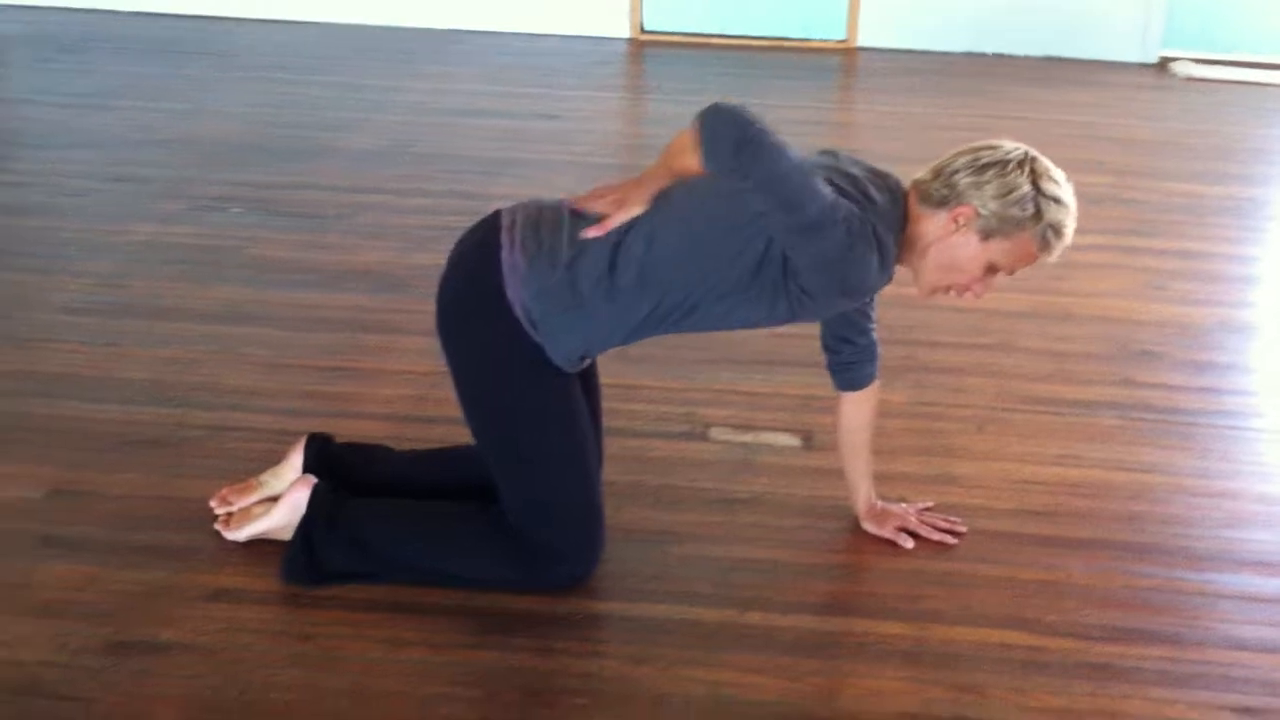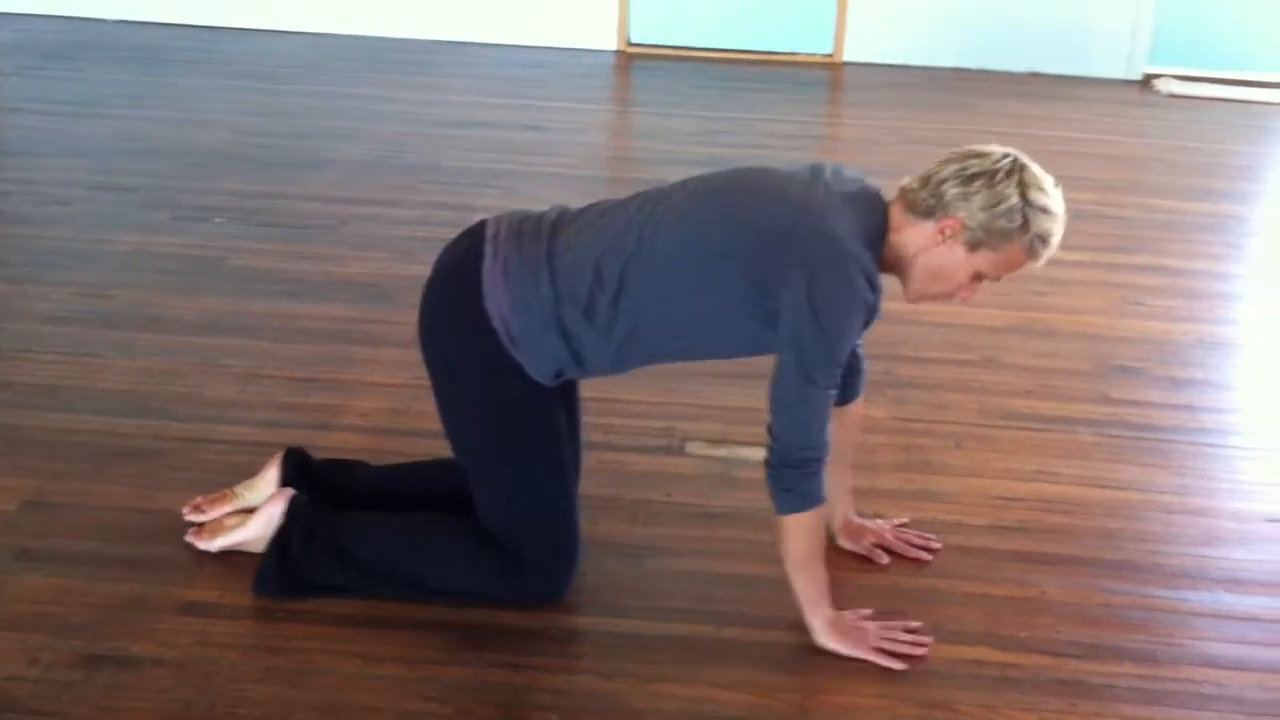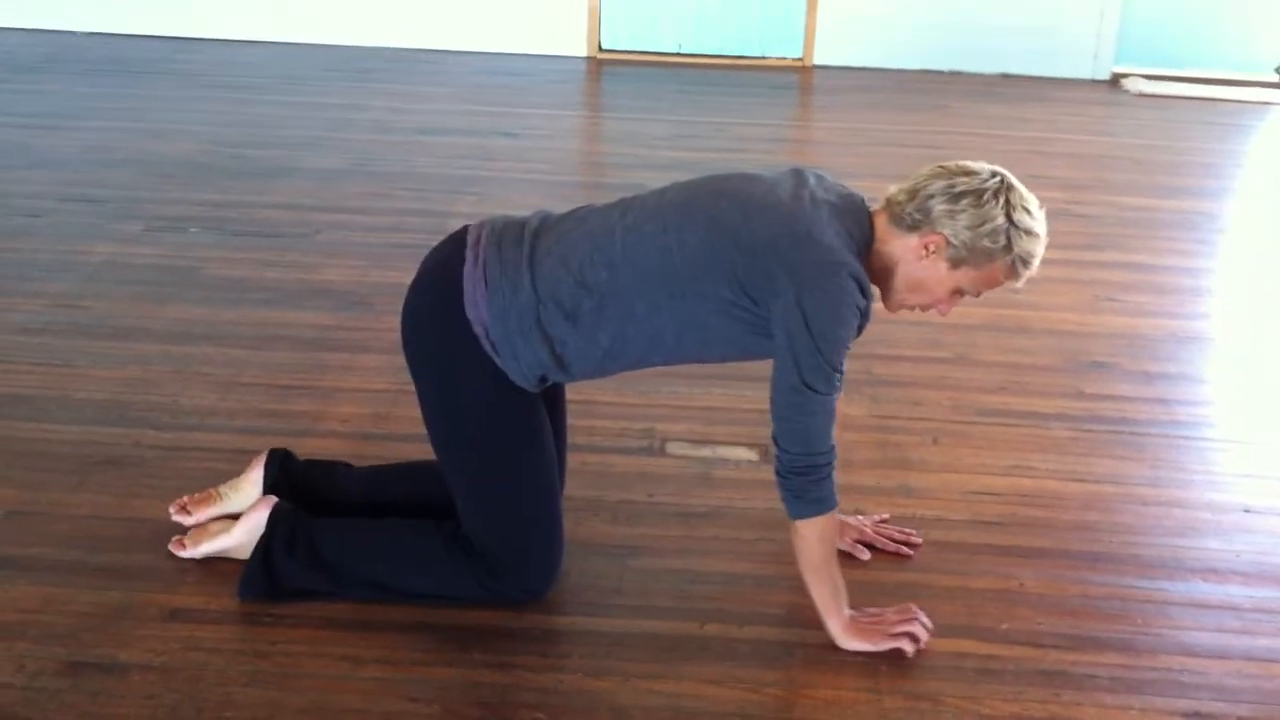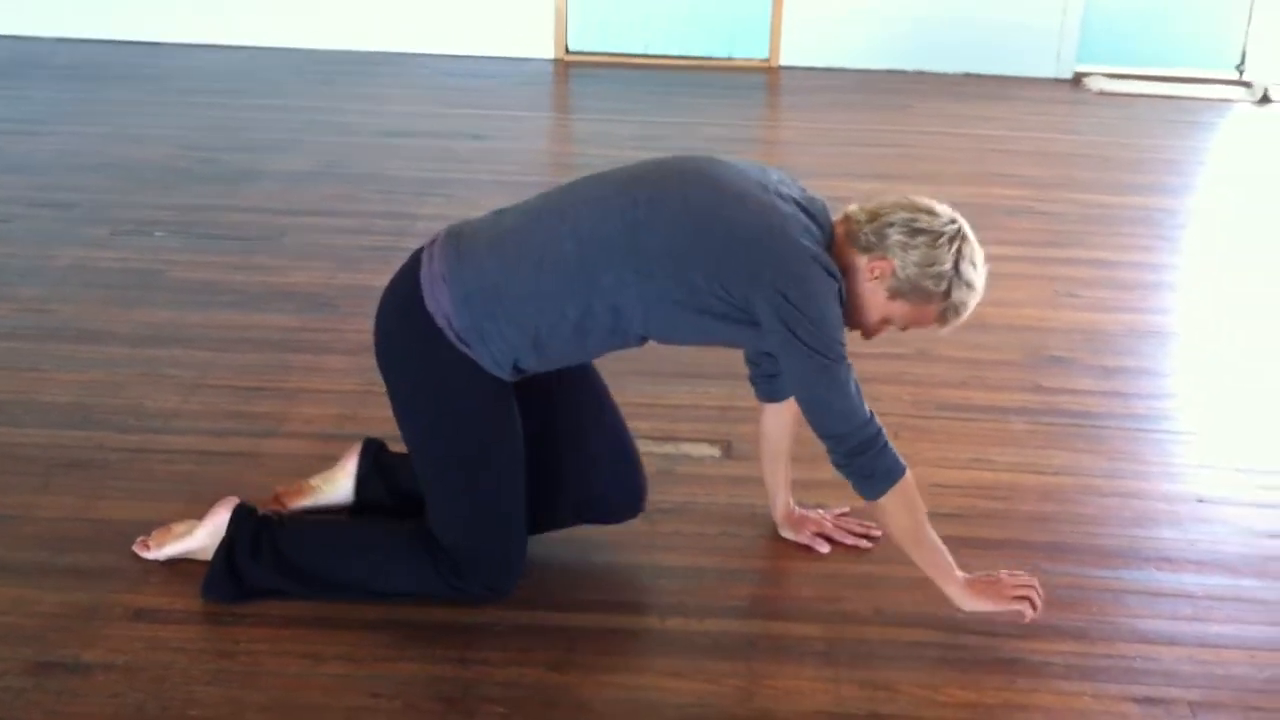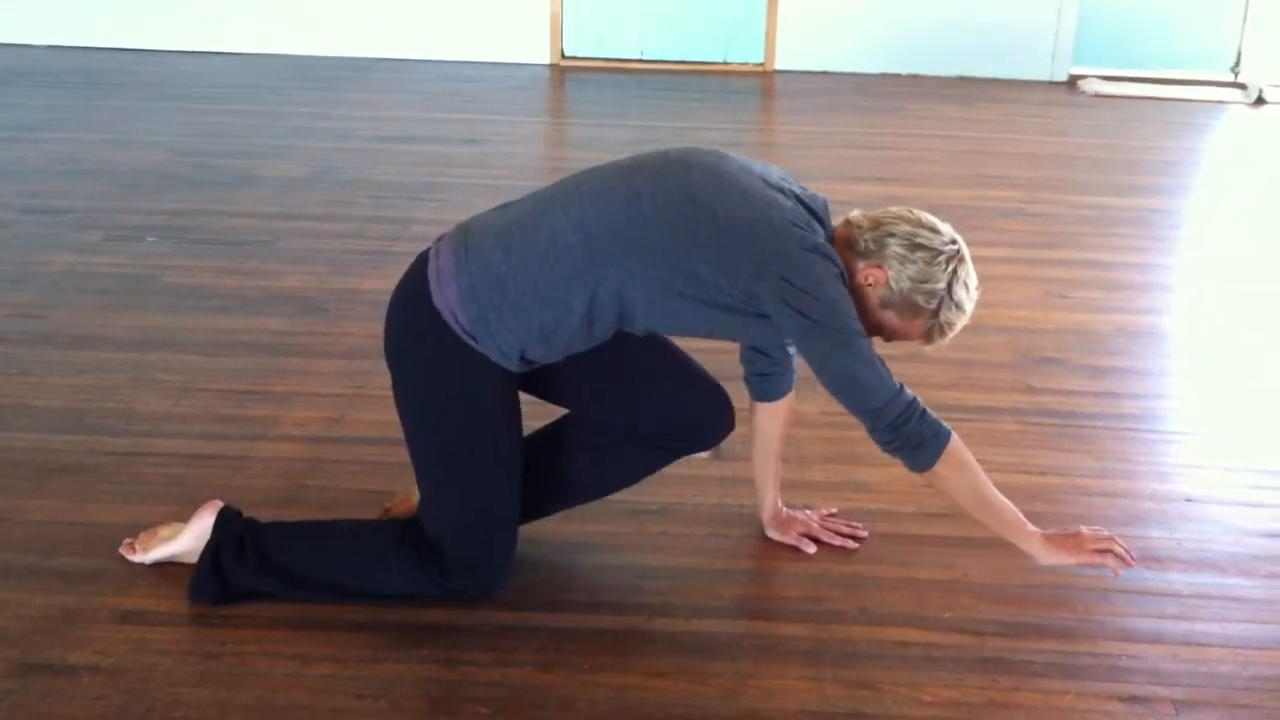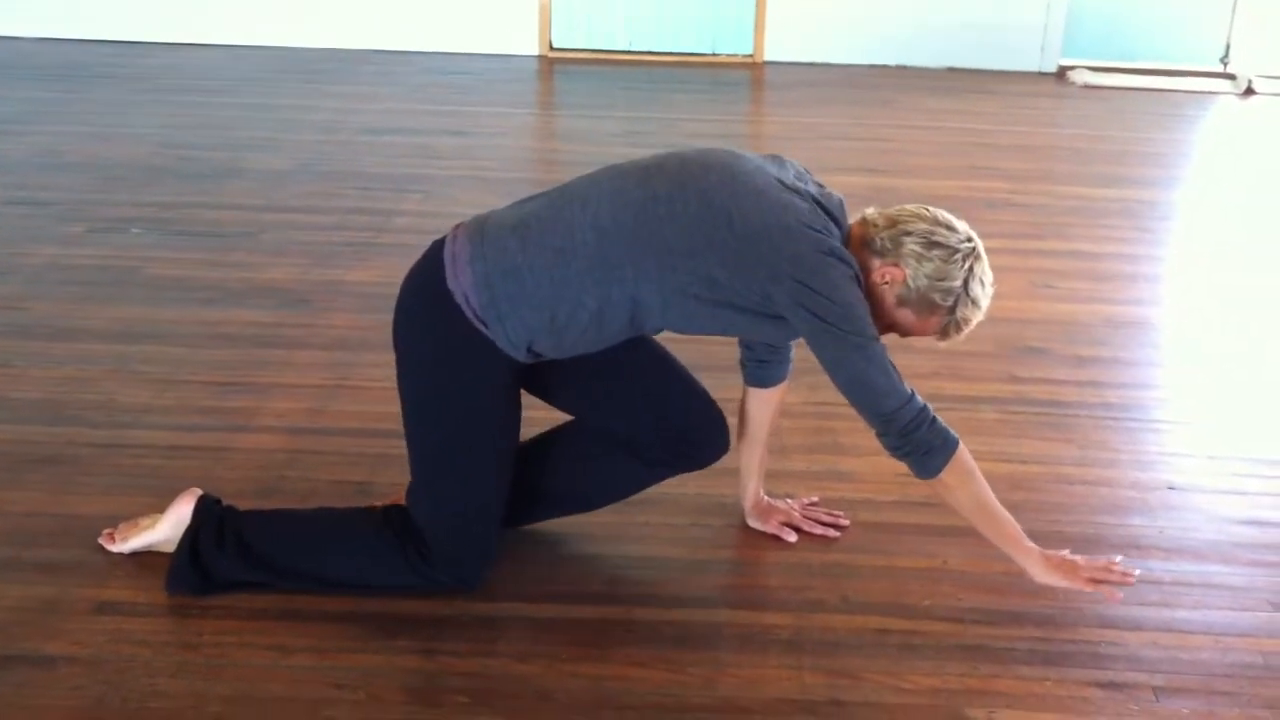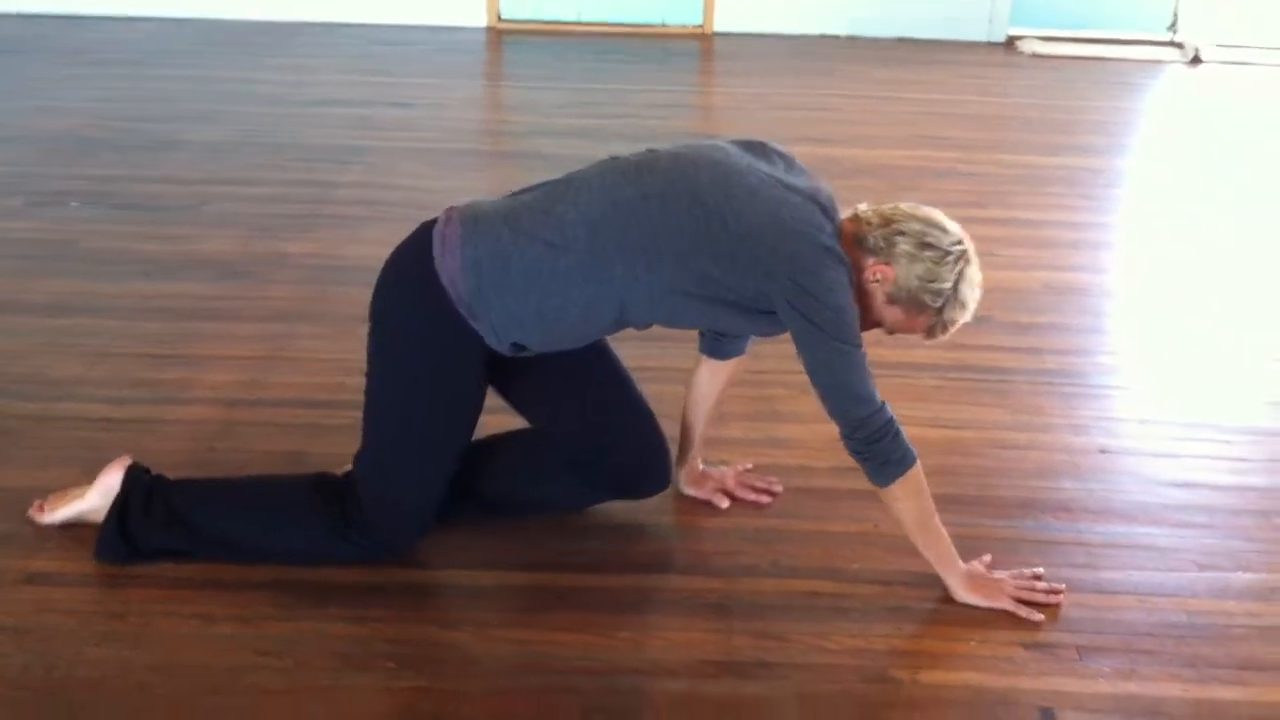
dt=0.7s
person 1, frame 1
left shoulder: (871, 207)
right shoulder: (852, 244)
left elbow: (852, 355)
right elbow: (730, 129)
left wrist: (866, 501)
right wrist: (646, 191)
left hip: (533, 285)
right hip: (505, 303)
left knee: (554, 477)
right knee: (561, 552)
left ankle: (323, 466)
right ankle: (314, 520)
person 1, frame 2
left shoulder: (851, 208)
right shoulder: (837, 266)
left elbow: (840, 375)
right elbow: (793, 457)
left wrist: (843, 517)
right wrist: (822, 619)
left hip: (517, 289)
right hip: (487, 317)
left knee: (527, 493)
right knee: (536, 565)
left ankle: (300, 479)
right ankle: (290, 531)
person 1, frame 3
left shoulder: (836, 216)
right shoulder: (829, 277)
left elbow: (820, 378)
right elbow: (803, 461)
left wrist: (829, 518)
right wrist: (840, 621)
left hip: (499, 293)
right hip: (469, 324)
left knee: (513, 496)
right knee: (517, 569)
left ankle: (282, 482)
right ankle: (273, 539)
person 1, frame 4
left shoulder: (795, 224)
right shoulder: (797, 274)
left elbow: (773, 369)
right elbow: (863, 448)
left wrist: (784, 509)
right wrist: (959, 584)
left hip: (497, 312)
right hip: (439, 327)
left knee: (613, 496)
right knee: (482, 569)
left ankle: (375, 481)
right ankle: (240, 539)
person 1, frame 5
left shoulder: (790, 223)
right shoulder: (800, 267)
left elbow: (768, 365)
right elbow: (904, 426)
left wrist: (773, 508)
right wrist: (1036, 540)
left hip: (512, 306)
right hip: (452, 326)
left knee: (696, 416)
right knee: (469, 569)
left ankle: (464, 485)
right ankle: (227, 544)
person 1, frame 6
left shoulder: (802, 209)
right shoulder: (815, 268)
left elbow: (766, 345)
right elbow: (910, 429)
left wrist: (755, 494)
right wrist: (1034, 559)
left hip: (521, 302)
right hip: (461, 313)
left knee: (691, 436)
right knee: (449, 559)
left ankle: (458, 488)
right ankle: (206, 533)
person 1, frame 7
left shoulder: (786, 184)
right shoulder: (813, 264)
left elbow: (724, 322)
right elbow: (871, 433)
left wrist: (693, 462)
right wrist: (957, 575)
left hip: (491, 286)
right hip: (445, 299)
left knee: (634, 465)
right knee: (379, 527)
left ankle: (409, 468)
right ankle: (138, 503)
